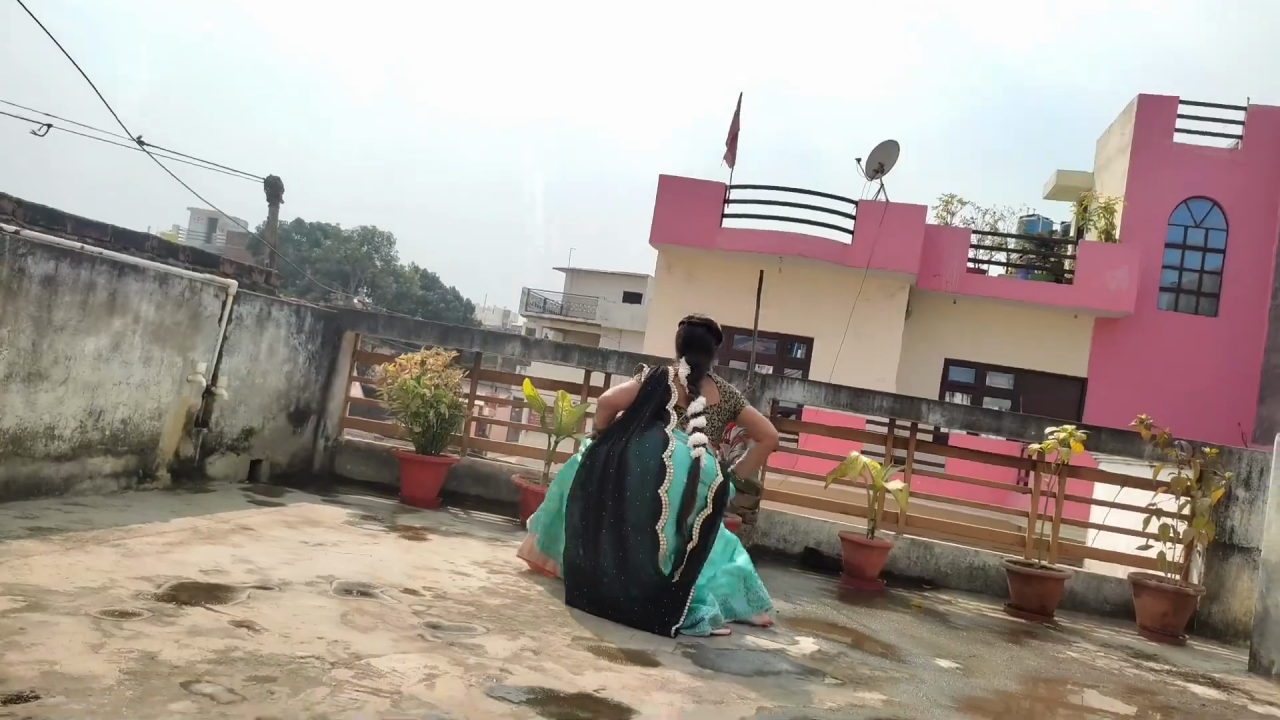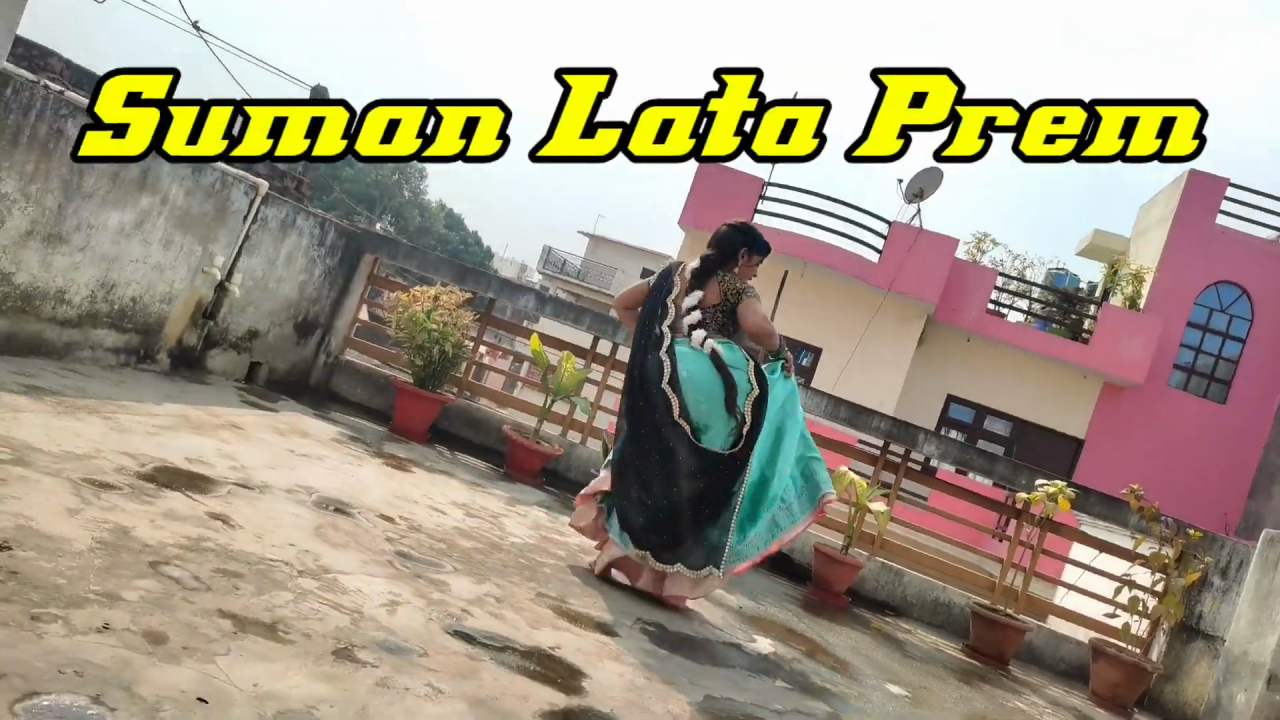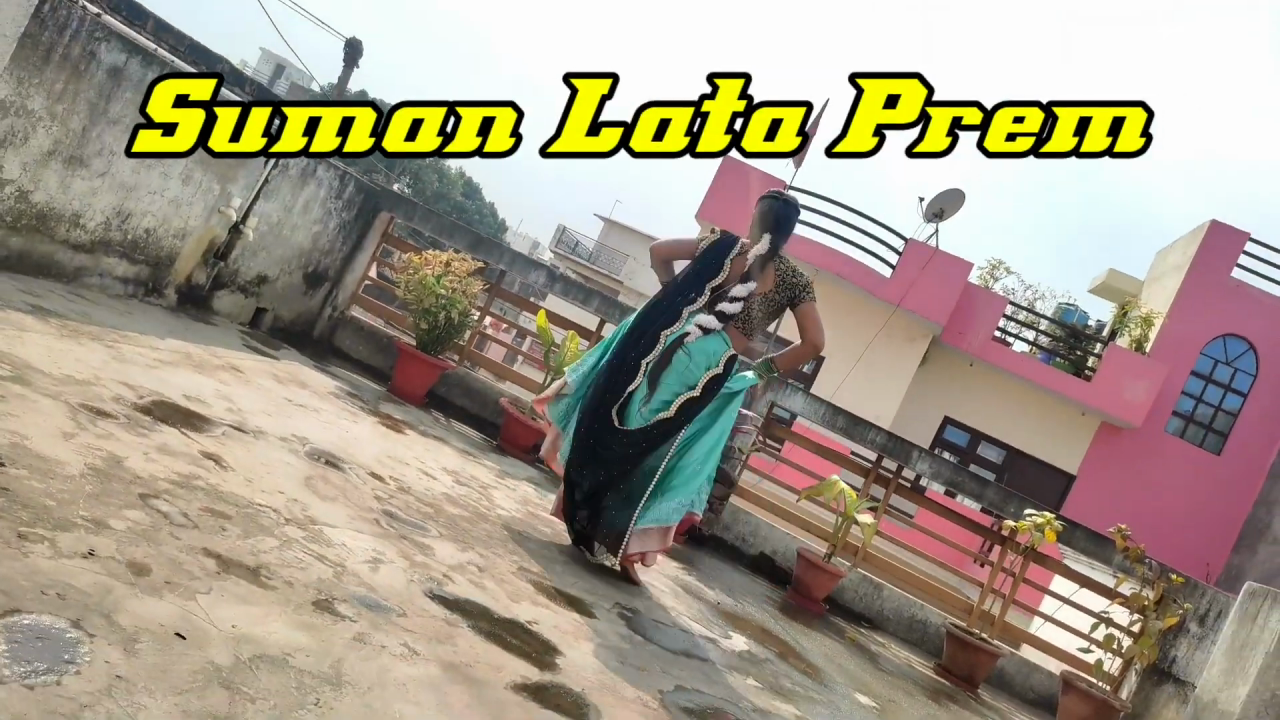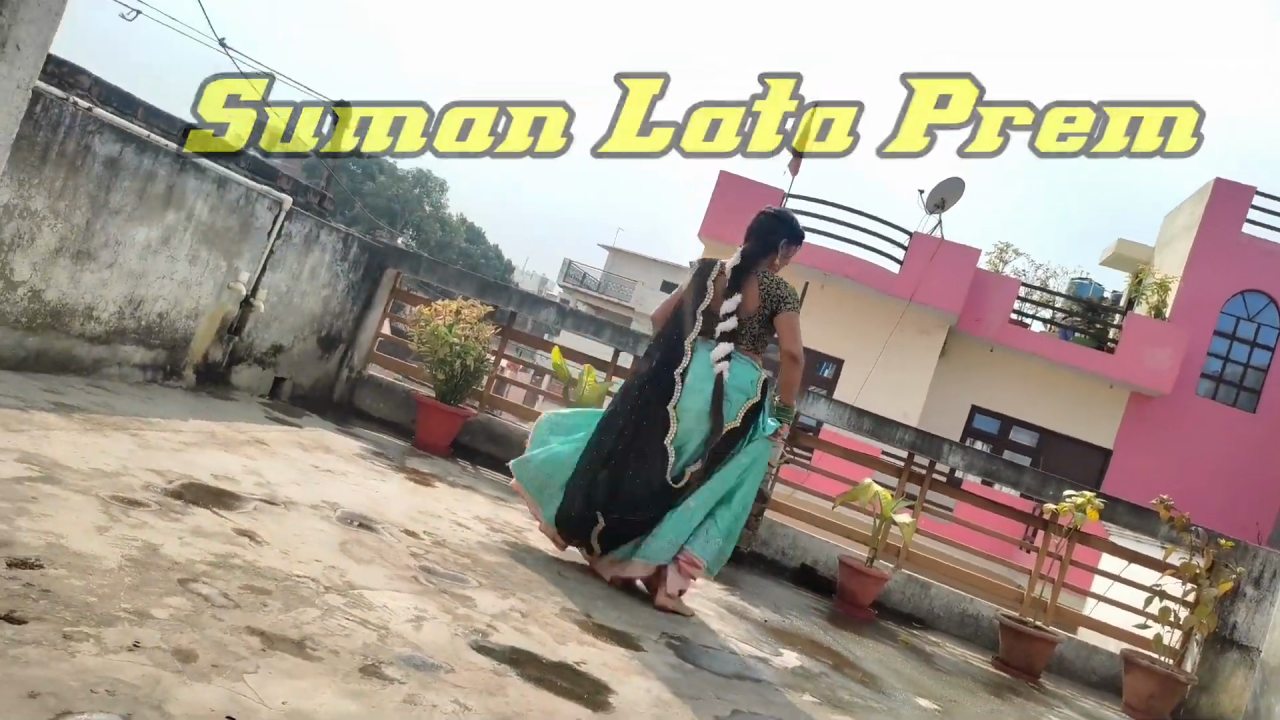
dt=0.5s
person 1, frame 1
left shoulder: (659, 377)
right shoulder: (727, 393)
left elbow: (608, 404)
right elbow: (769, 438)
left wrist: (601, 444)
right wrist: (735, 472)
left hip: (649, 463)
right hip: (700, 478)
person 1, frame 2
left shoulder: (675, 273)
right shoulder: (737, 287)
left elbow: (622, 303)
right elbow: (758, 328)
left wrist: (658, 345)
right wrist: (780, 355)
left hip: (661, 373)
right hip: (717, 376)
left knee: (652, 462)
right knee: (711, 472)
left ankle: (618, 553)
right ankle: (684, 574)
person 1, frame 3
left shoulder: (723, 245)
right shoulder: (795, 280)
left elbow: (659, 251)
right elbow: (814, 343)
left wrist: (675, 296)
right wrist: (766, 368)
left hip: (668, 343)
right hip: (712, 365)
left knee: (619, 430)
right knee: (666, 457)
right ankle: (630, 547)
person 1, frame 4
left shoulder: (710, 272)
right shoulder: (781, 293)
left elbow: (659, 318)
right elbow: (791, 354)
right wrist: (785, 410)
left hip: (688, 380)
right hip: (739, 396)
right knee: (705, 491)
right ankle: (666, 585)
